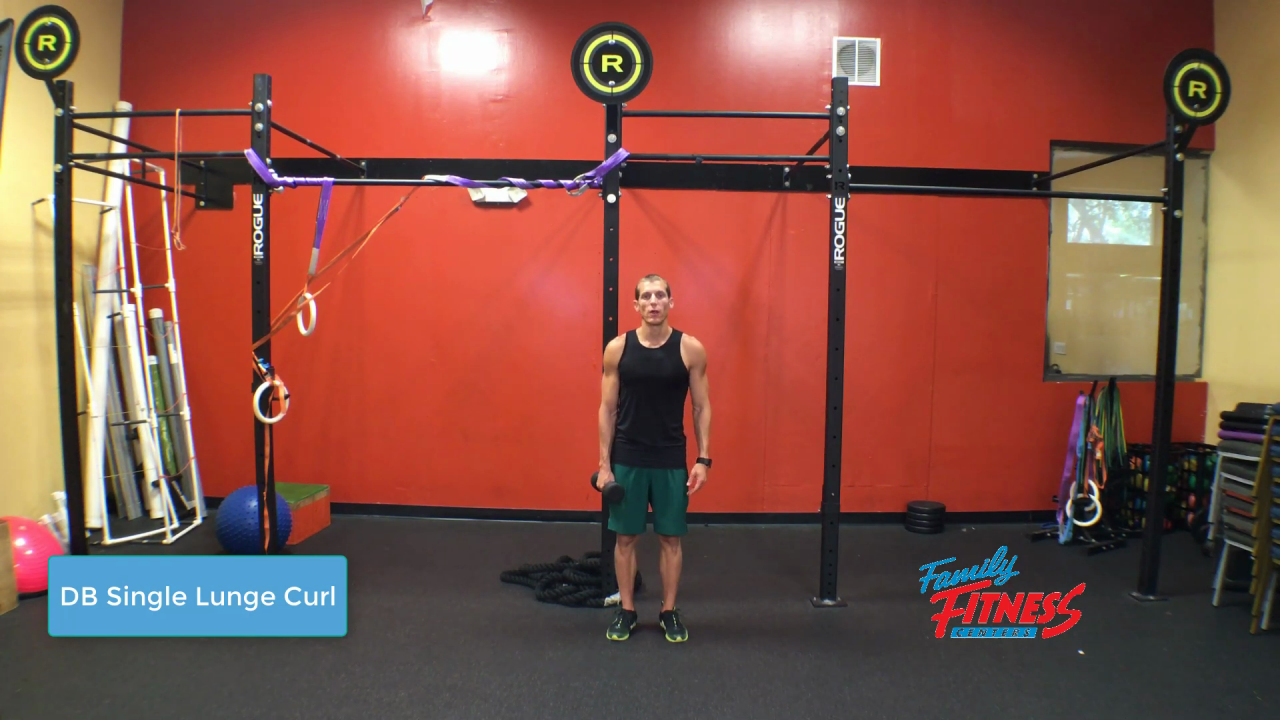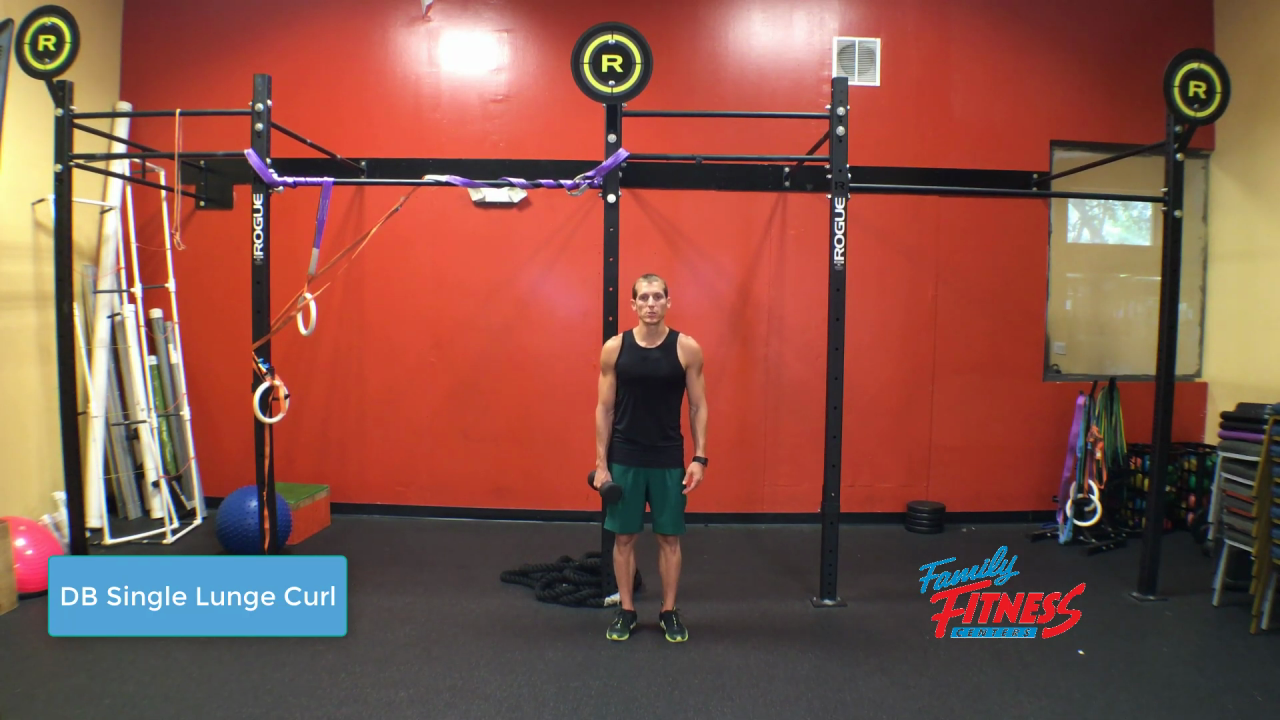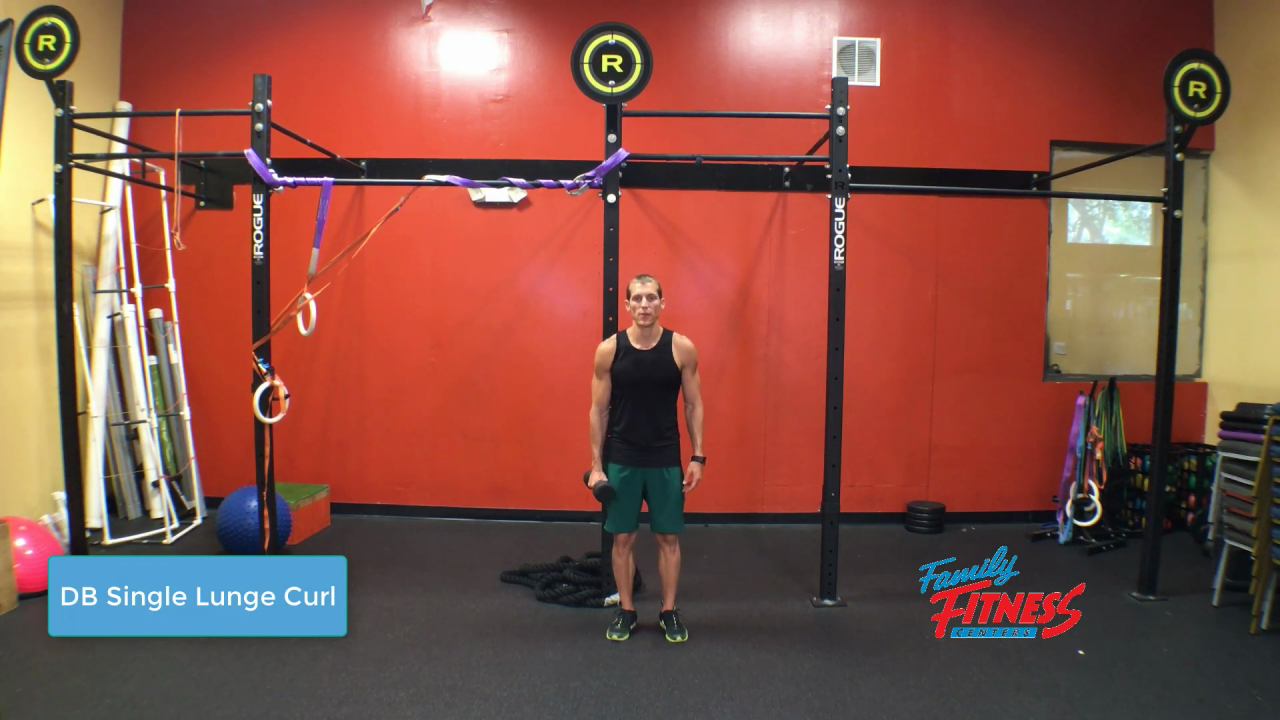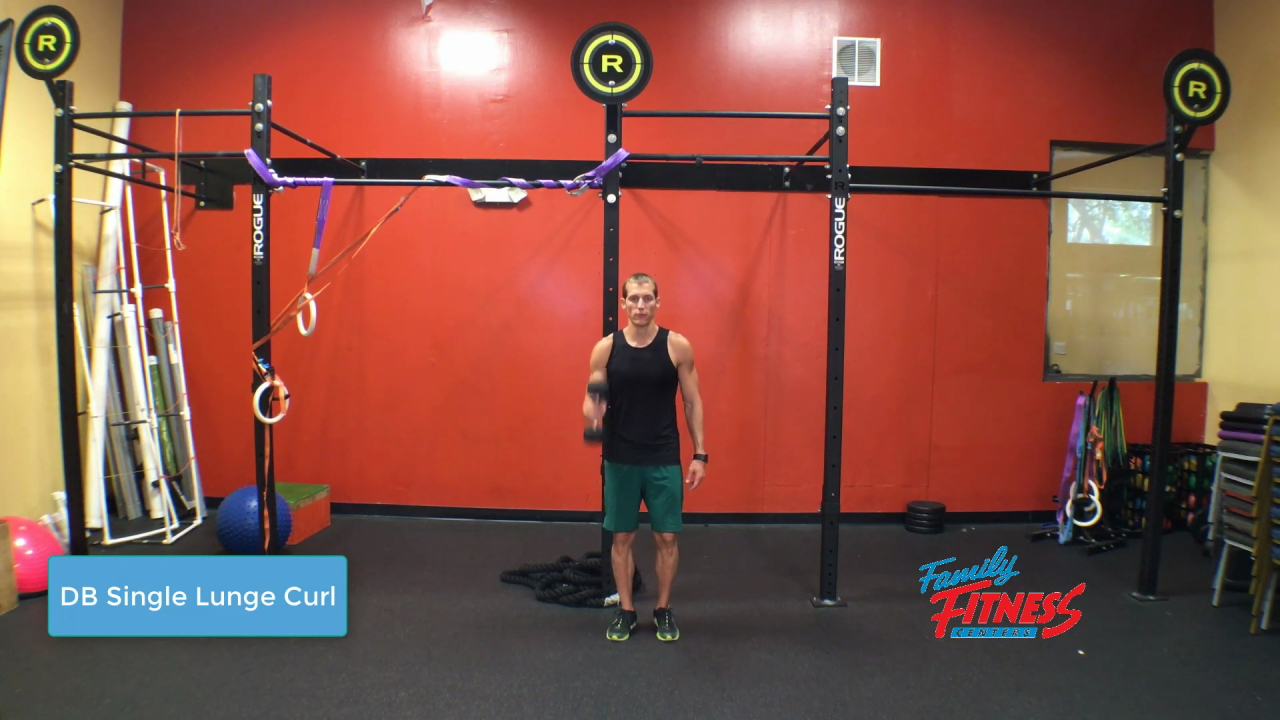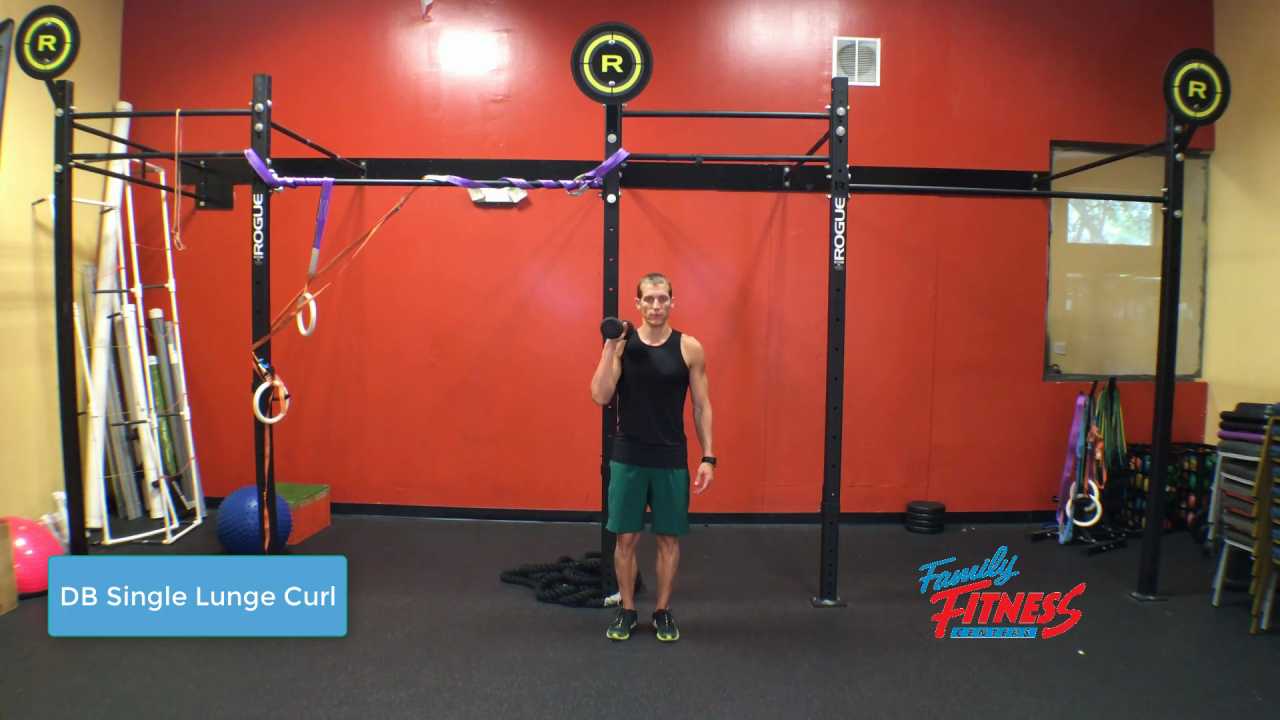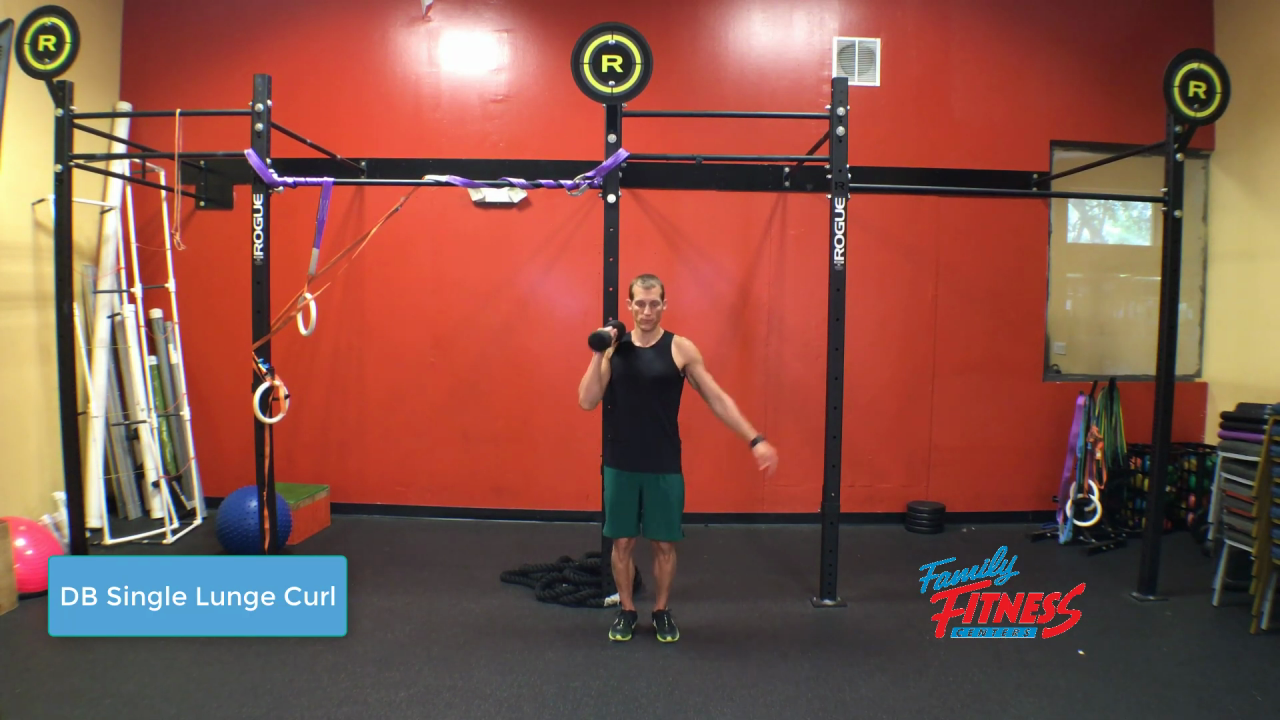
dt=0.4s
person 1, frame 1
left shoulder: (691, 349)
right shoulder: (617, 348)
left elbow: (702, 407)
right elbow: (607, 408)
left wrist: (703, 459)
right wrist: (604, 463)
left hip: (672, 459)
right hip: (627, 459)
left knee: (671, 538)
right knee: (625, 537)
left ankle: (669, 612)
right ankle: (626, 610)
person 1, frame 2
left shoulder: (687, 348)
right shoulder: (614, 348)
left elbow: (698, 406)
right elbow: (604, 408)
left wrist: (699, 457)
right wrist: (601, 463)
left hip: (669, 459)
right hip: (624, 459)
left knee: (670, 537)
right knee: (624, 536)
left ankle: (669, 611)
right ankle: (626, 611)
person 1, frame 3
left shoulder: (682, 348)
right shoulder: (609, 350)
left elbow: (694, 404)
right elbow: (599, 410)
left wrist: (697, 456)
right wrist: (596, 465)
left hip: (666, 459)
right hip: (621, 459)
left knee: (669, 537)
right knee: (622, 537)
left ankle: (669, 611)
right ankle: (626, 611)
person 1, frame 4
left shoulder: (677, 346)
right shoulder: (606, 348)
left elbow: (693, 402)
right elbow: (591, 401)
left wrist: (700, 454)
right wrist: (592, 410)
left hip: (665, 458)
right hip: (620, 458)
left knee: (667, 537)
right knee: (622, 537)
left ankle: (663, 609)
right ankle: (626, 611)
person 1, frame 5
left shoulder: (690, 348)
right shoulder: (622, 344)
left elbow: (702, 406)
right elbow: (600, 397)
left wrist: (708, 458)
right wrist: (611, 347)
left hip: (672, 459)
right hip: (627, 458)
left knee: (668, 538)
right knee: (626, 537)
left ankle: (662, 611)
right ankle: (627, 610)
person 1, frame 6
left shoulder: (681, 348)
right shoulder: (612, 348)
left elbow: (716, 398)
right elbow: (587, 402)
left wrist: (754, 439)
right wrist: (599, 355)
left hip: (664, 466)
right hip: (620, 464)
left knee: (665, 542)
right knee: (622, 541)
left ankle: (662, 611)
right ankle: (626, 611)
